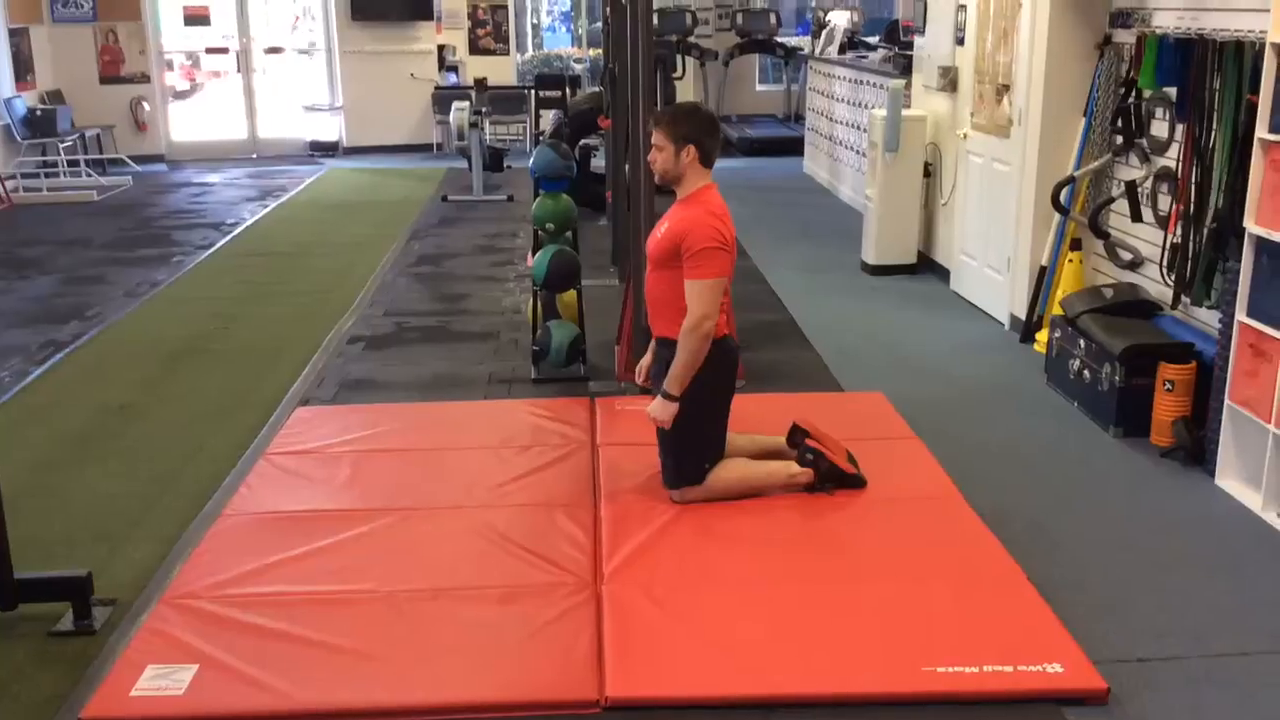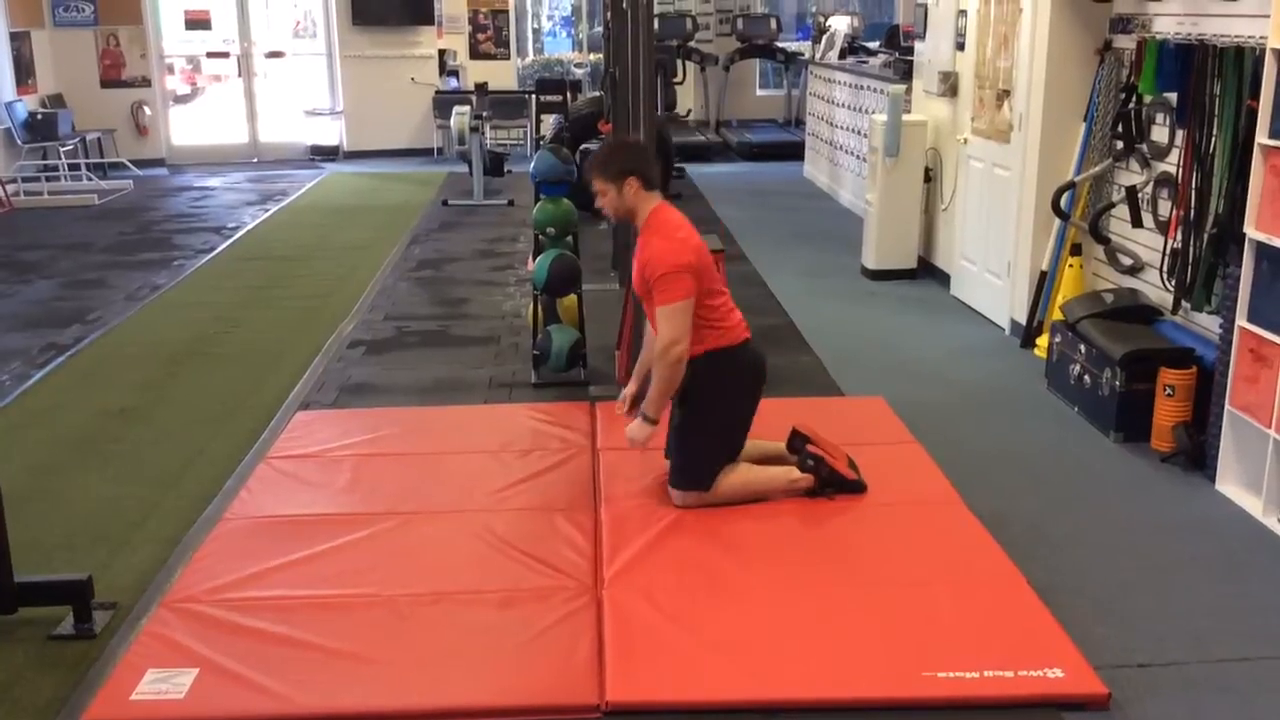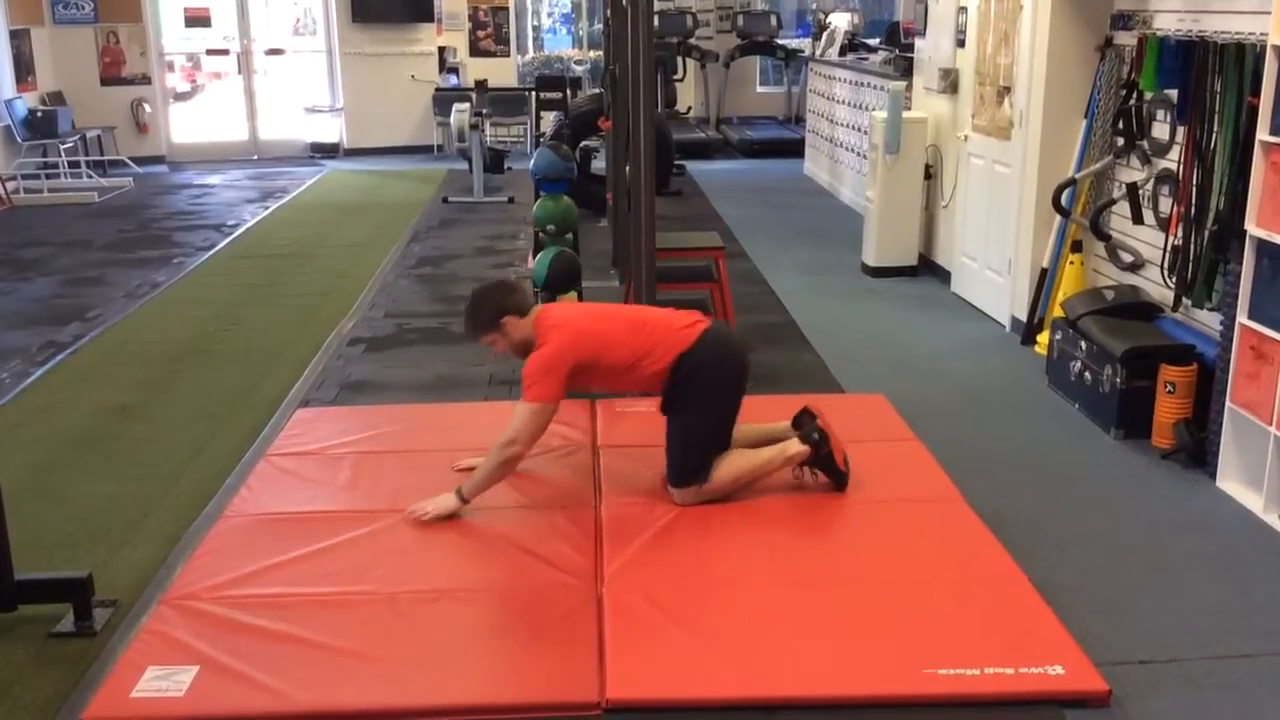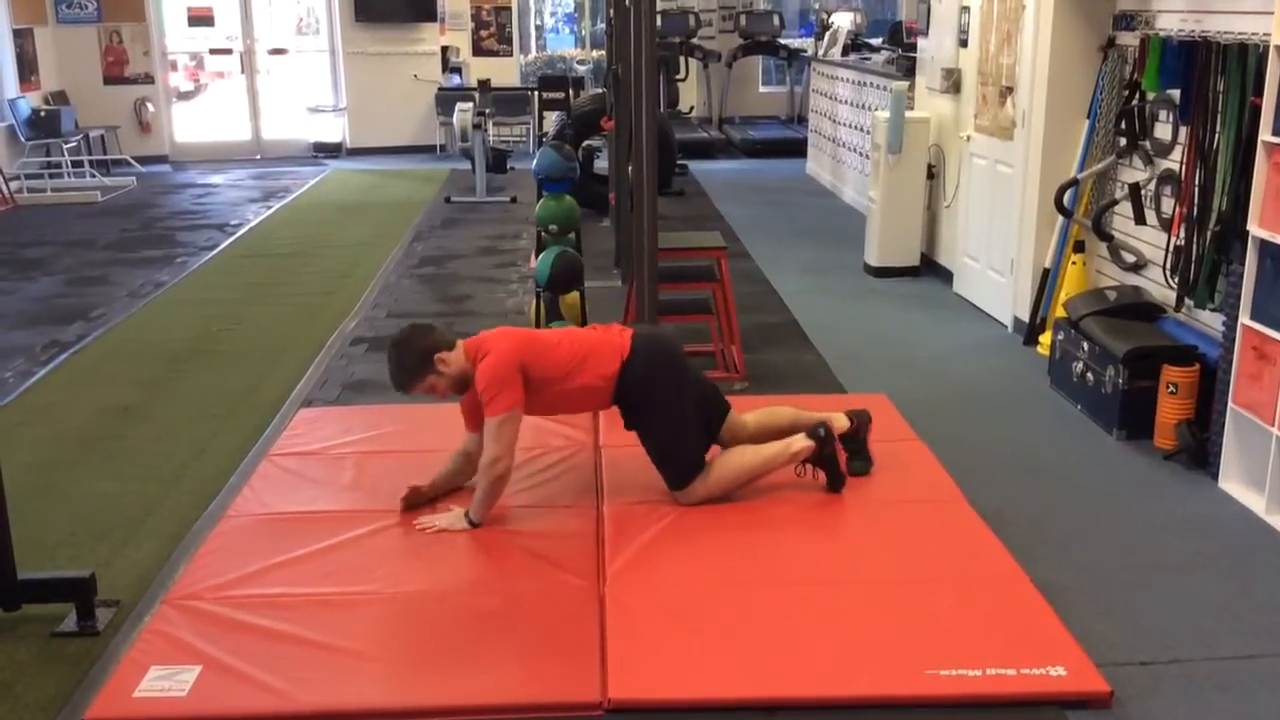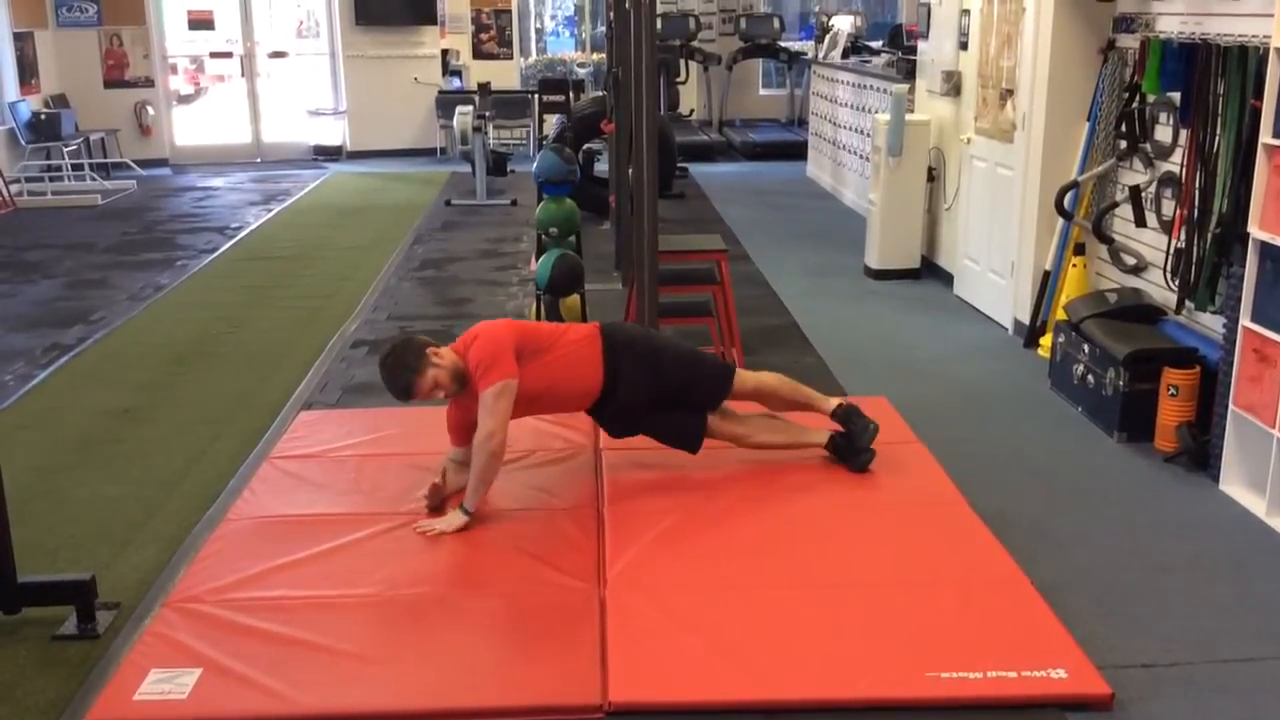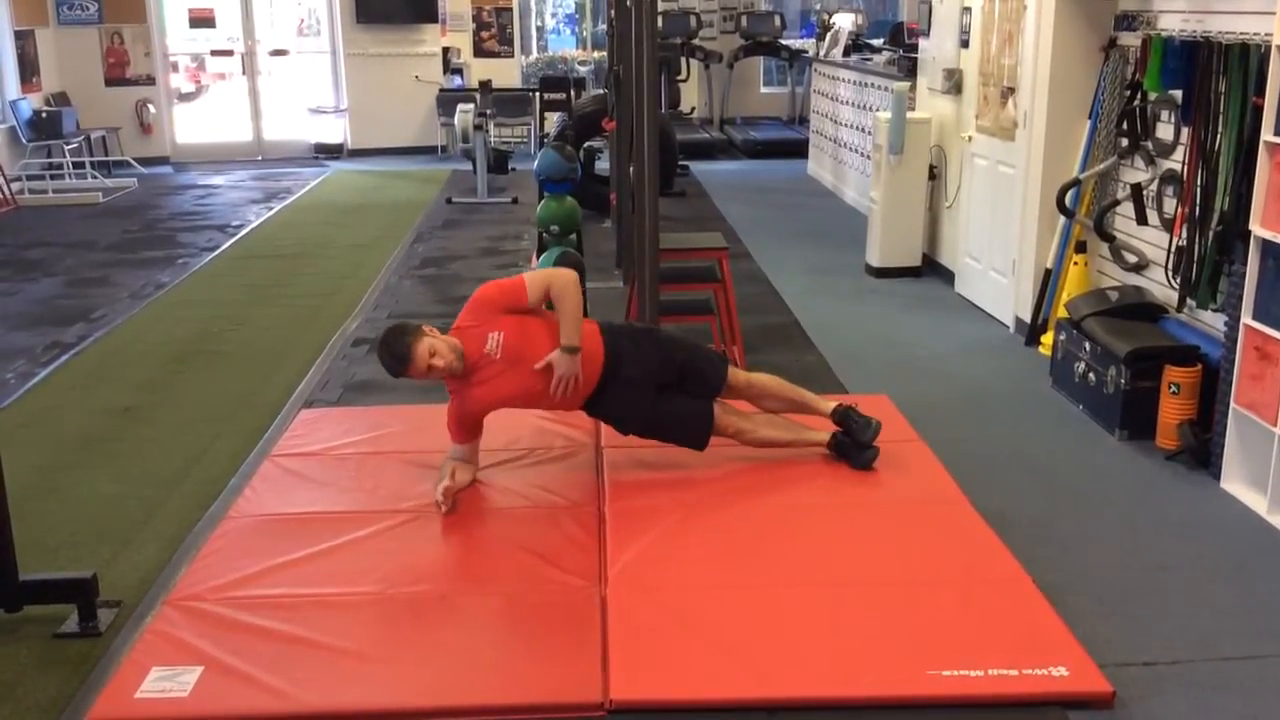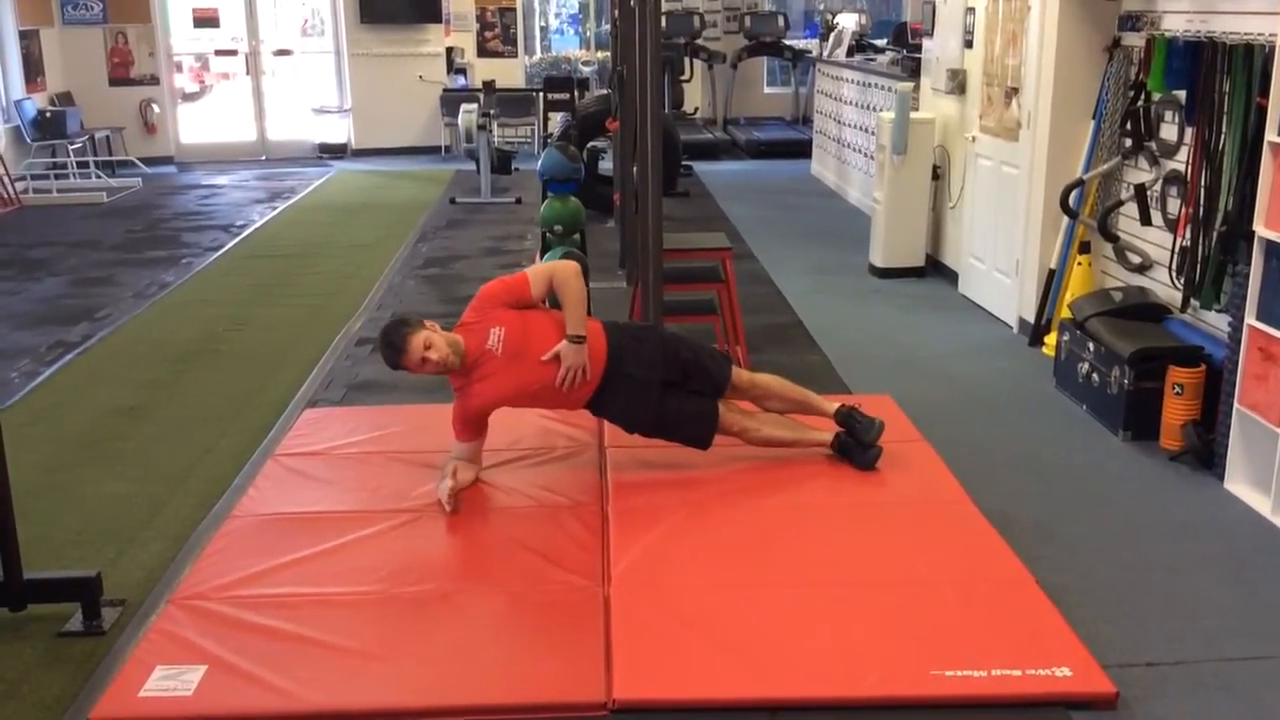
dt=0.7s
person 1, frame 1
left shoulder: (702, 222)
right shoulder: (688, 206)
left elbow: (701, 322)
left wrist: (669, 394)
right wrist: (655, 352)
left hip: (697, 361)
right hip: (679, 352)
left knee: (686, 486)
right knee: (700, 447)
left ankle: (806, 469)
right ankle: (794, 445)
person 1, frame 2
left shoulder: (665, 246)
right shoulder: (658, 228)
left elbow: (673, 346)
right elbow: (658, 323)
left wrist: (648, 417)
right wrist: (637, 382)
left hip: (724, 368)
right hip: (716, 361)
left knee: (687, 491)
right knee: (682, 461)
left ankle: (809, 476)
right ankle: (793, 452)
person 1, frame 3
left shoulder: (552, 348)
right shoulder: (553, 320)
left elbow: (515, 444)
right elbow: (529, 413)
left wrist: (459, 498)
right wrist: (492, 461)
left hip: (705, 367)
right hip: (704, 347)
left knee: (685, 489)
right knee: (700, 451)
left ankle: (800, 450)
right ankle: (795, 428)
person 1, frame 4
left shoulder: (493, 365)
right shoulder: (476, 379)
left elbow: (498, 463)
right elbow: (473, 452)
left wrist: (471, 517)
right wrist: (433, 487)
left hip: (643, 366)
right hip: (636, 363)
left knee: (694, 487)
right knee: (735, 427)
left ankle: (807, 443)
right ankle: (843, 423)
person 1, frame 5
left shoulder: (485, 344)
right shoulder: (460, 403)
left elbow: (491, 440)
right elbow: (461, 460)
left wrist: (467, 510)
right wrist: (443, 488)
left hip: (620, 355)
right hip: (610, 404)
left knee: (741, 385)
right knee: (725, 428)
left ankle: (833, 408)
right ankle: (830, 440)
person 1, frame 6
left shoulder: (481, 306)
right shoulder: (465, 401)
left elbow: (564, 279)
right elbow: (463, 456)
left wrist: (570, 348)
right wrist: (450, 480)
left hip: (617, 350)
right hip: (610, 399)
left knee: (739, 383)
right knee: (730, 424)
left ankle: (834, 409)
right ankle: (830, 441)
person 1, frame 7
left shoulder: (485, 305)
right shoulder: (469, 398)
left elbow: (566, 270)
right elbow: (468, 457)
left wrist: (576, 338)
right wrist: (453, 478)
left hip: (621, 348)
right hip: (614, 396)
left knee: (742, 384)
right knee: (734, 422)
left ankle: (837, 412)
right ankle: (835, 441)
